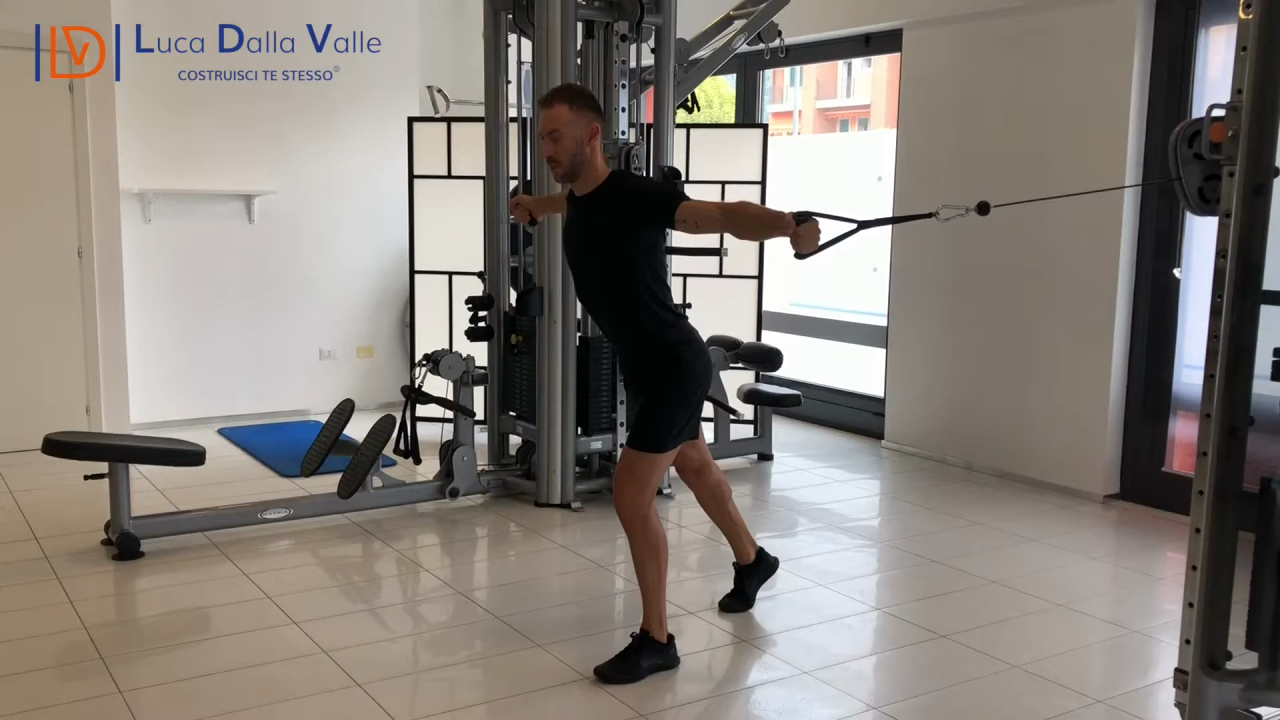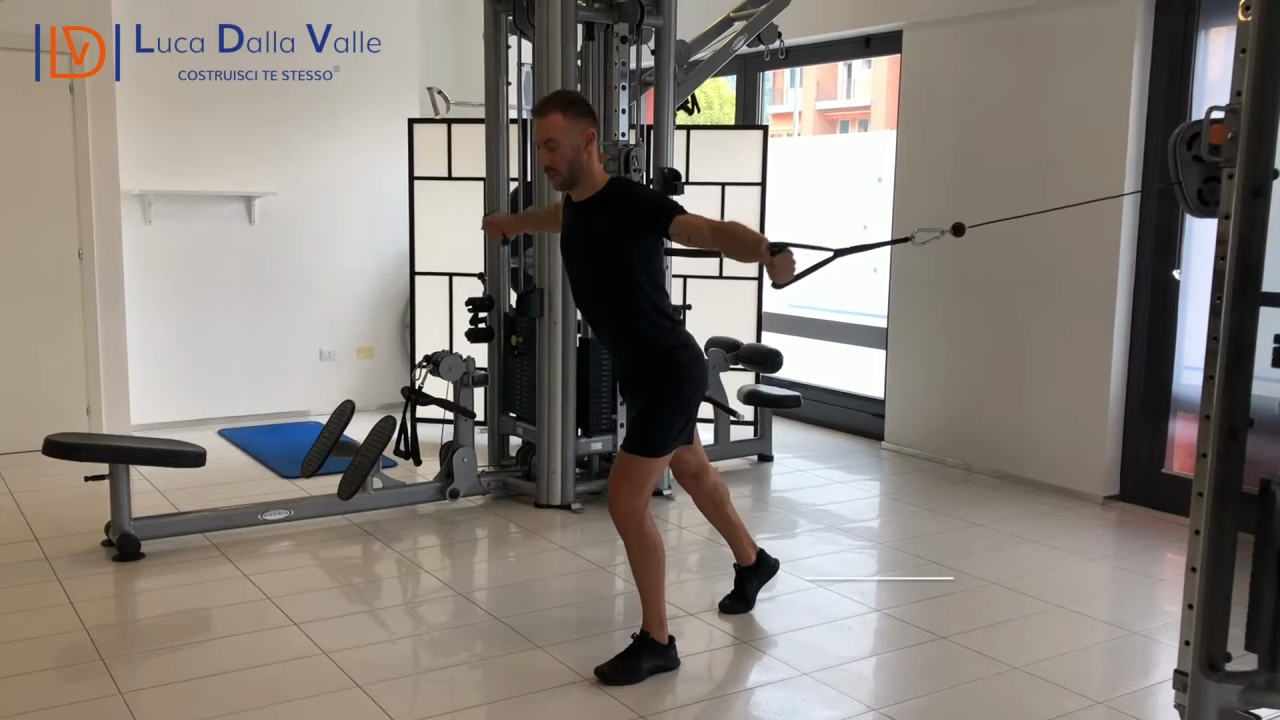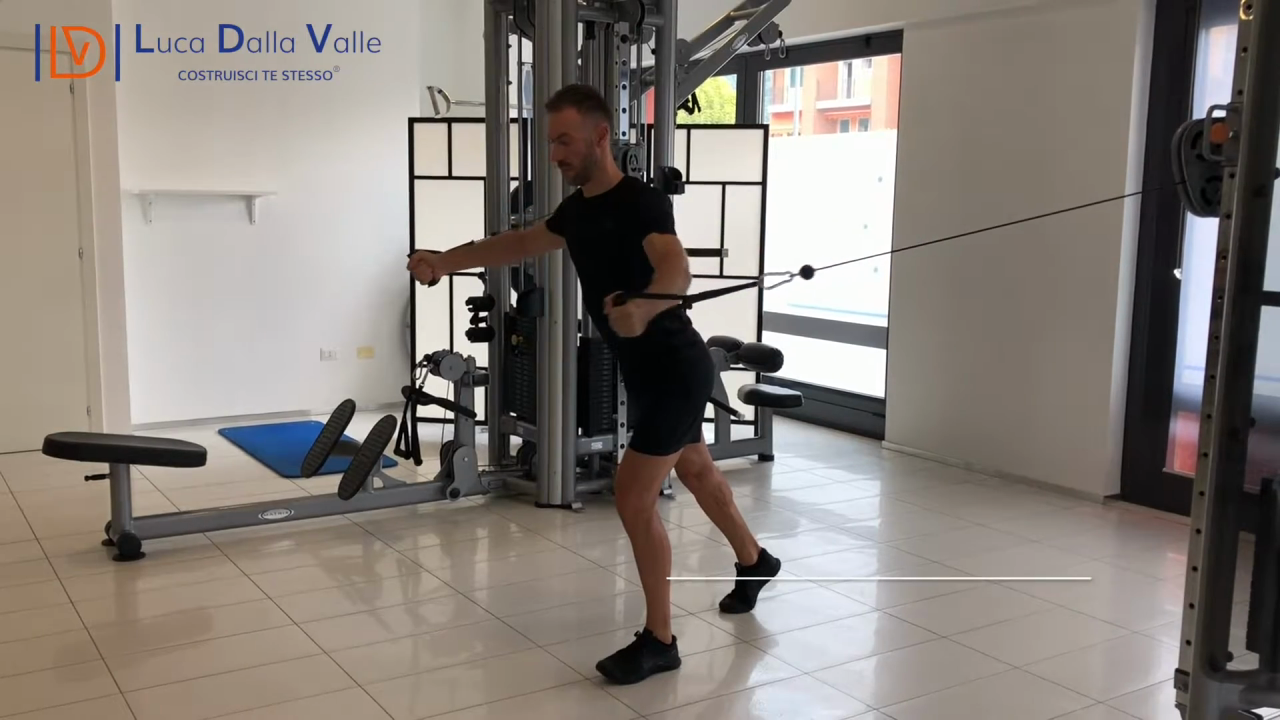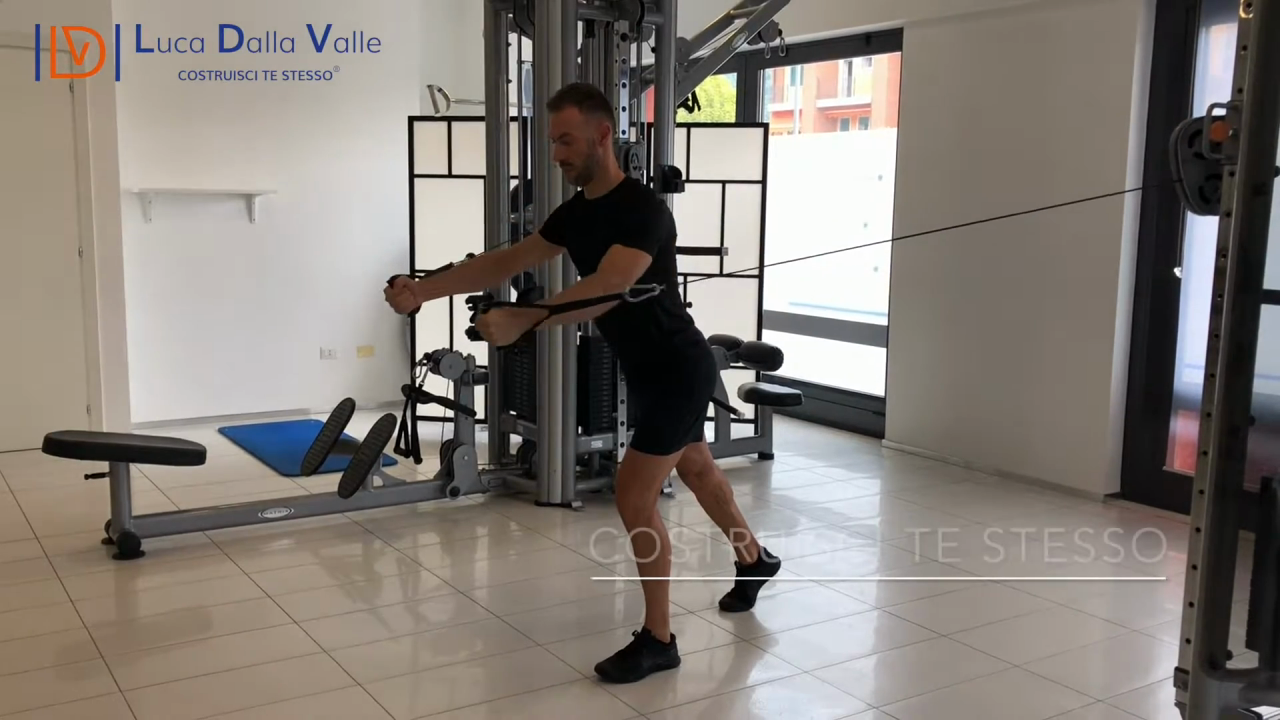
dt=0.4s
person 1, frame 1
left shoulder: (636, 195)
right shoulder: (583, 196)
left elbow: (721, 214)
left wrist: (786, 224)
right wrist: (533, 206)
left hip: (673, 365)
right hip: (648, 364)
left knee: (632, 496)
right knee: (695, 467)
left ankle: (656, 640)
right ankle: (752, 560)
person 1, frame 2
left shoulder: (633, 204)
right shoulder: (581, 205)
left elbow: (712, 231)
left wrist: (762, 253)
right wrist: (509, 224)
left hip: (666, 371)
right hip: (638, 371)
left knee: (626, 499)
right knee: (691, 472)
left ankle: (655, 641)
right ankle: (752, 563)
person 1, frame 3
left shoulder: (642, 204)
right shoulder: (579, 208)
left elbow: (674, 266)
right elbow: (522, 243)
left wrist: (645, 305)
right wrist: (444, 262)
left hip: (674, 369)
right hip: (647, 370)
left knee: (633, 498)
right knee: (695, 470)
left ankle: (658, 641)
right ankle: (754, 561)
person 1, frame 4
left shoulder: (641, 210)
right shoulder: (577, 212)
left elbow: (607, 289)
right elbow: (509, 260)
left wrist: (522, 320)
right wrist: (424, 289)
left hip: (678, 370)
right hip: (651, 370)
left knee: (634, 498)
right knee: (697, 470)
left ankle: (658, 640)
right ankle: (755, 560)
